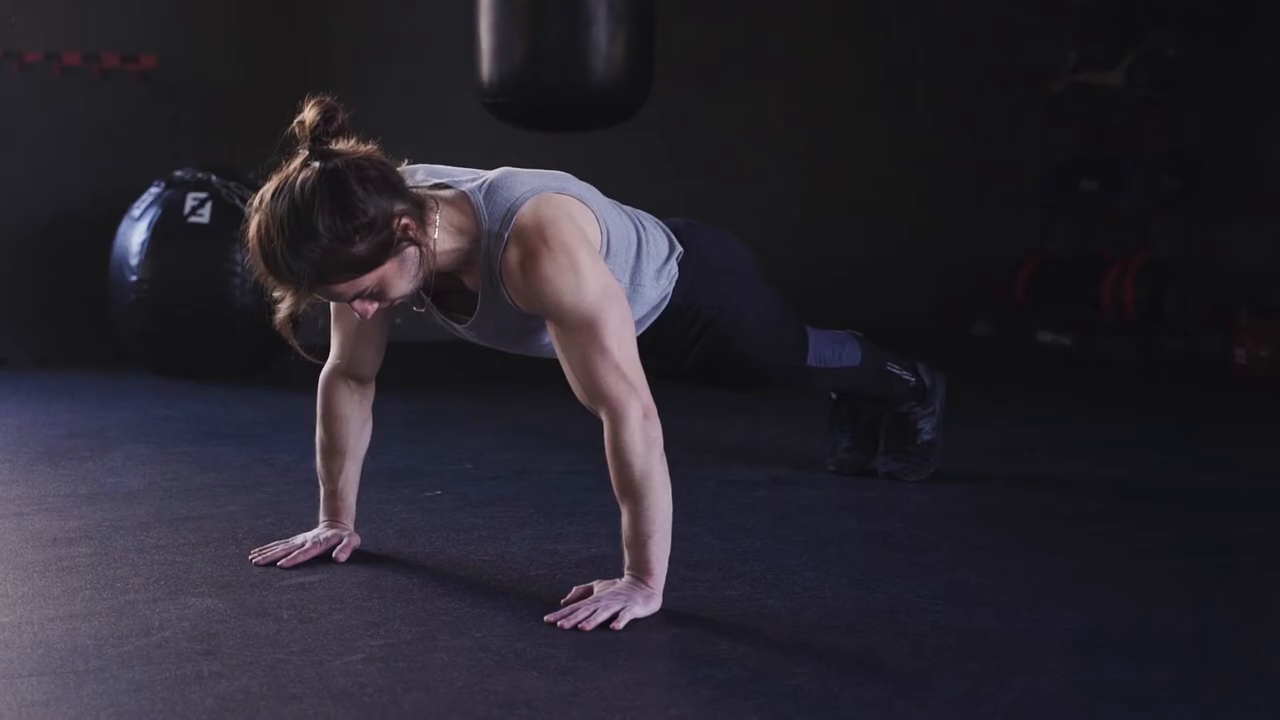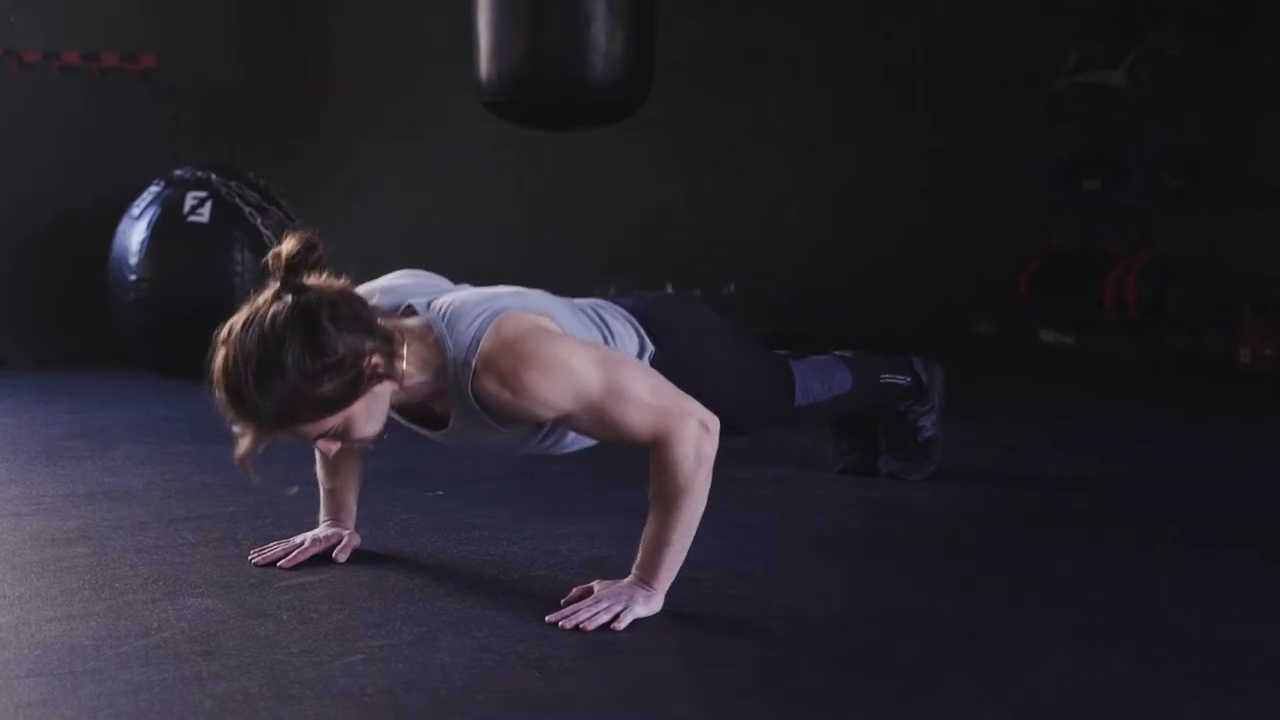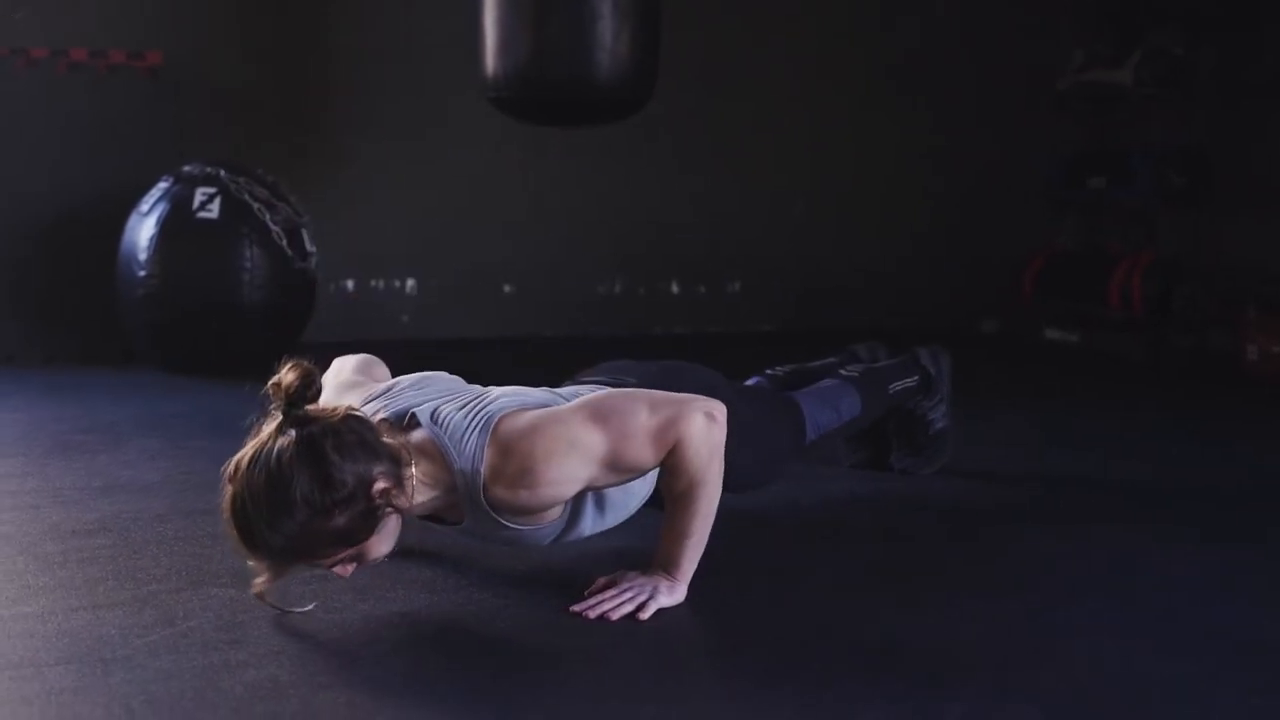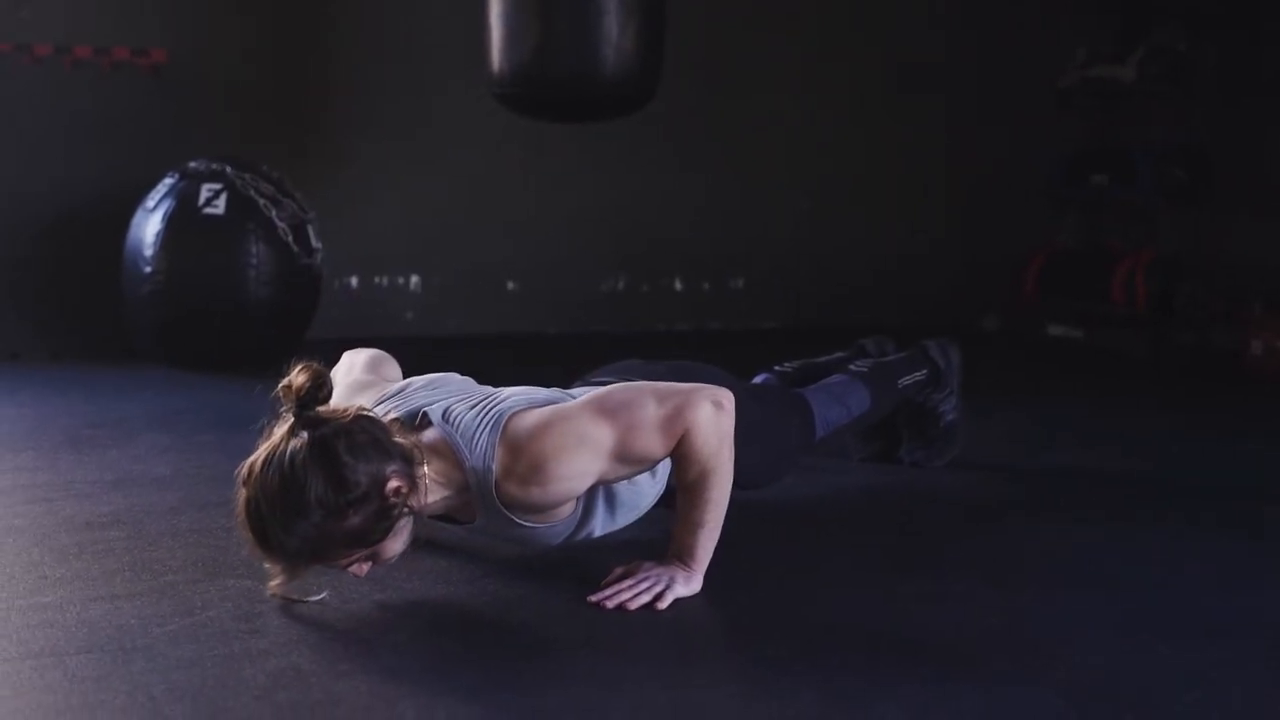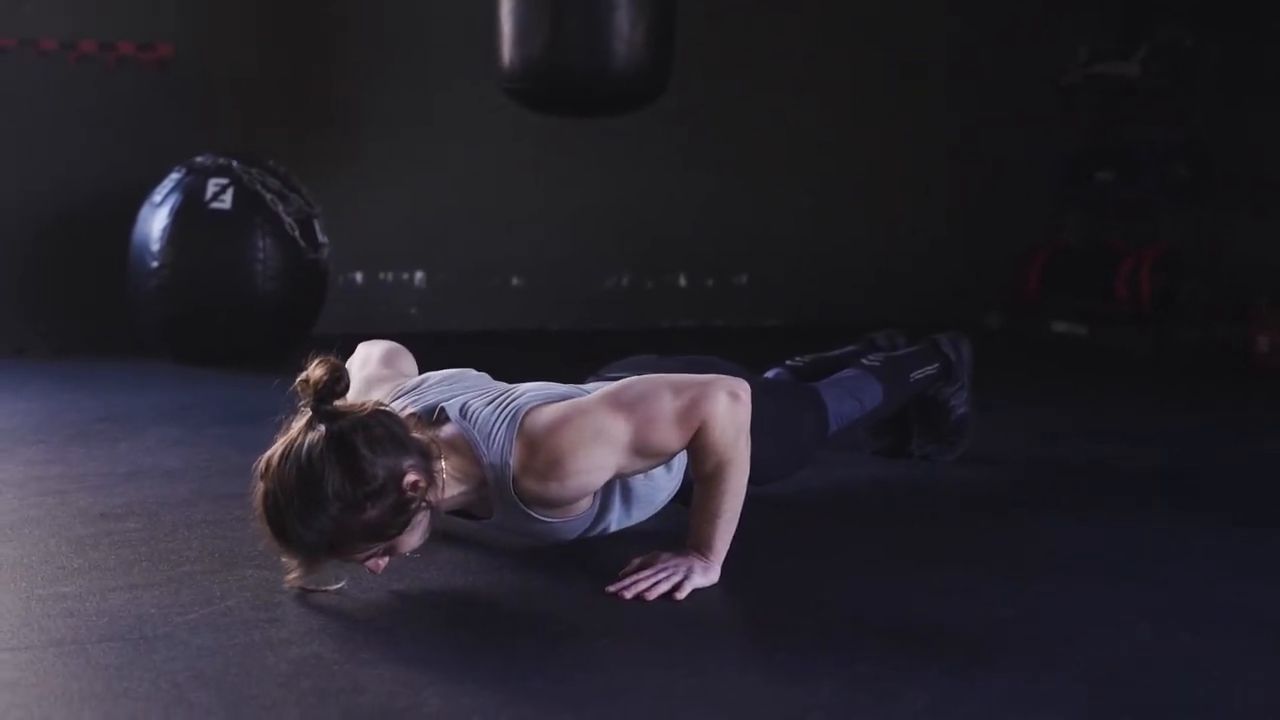
dt=1s
person 1, frame 1
left shoulder: (536, 244)
right shoulder: (375, 228)
left elbow: (629, 413)
right elbow: (348, 376)
left wrist: (646, 583)
right wrist: (336, 520)
left hip: (689, 283)
right hip: (625, 306)
left knee: (798, 358)
right knee: (791, 370)
left ankle: (909, 387)
right ankle: (858, 412)
person 1, frame 2
left shoulder: (506, 363)
right shoulder: (351, 328)
left elbow: (691, 431)
left wrist: (648, 586)
right wrist: (337, 518)
left hip: (663, 350)
right hip: (598, 341)
left knee: (784, 389)
right knee: (787, 392)
left ankle: (905, 385)
right ankle: (860, 399)
person 1, frame 3
left shoulder: (515, 469)
right shoulder: (350, 416)
left elbow: (699, 424)
left wrist: (672, 577)
right wrist: (349, 529)
left hip: (677, 416)
right hip: (602, 400)
left knee: (792, 421)
right knee: (772, 398)
left ankle: (912, 378)
right ankle: (850, 363)
person 1, frame 4
left shoulder: (529, 468)
right shoulder: (362, 419)
left elbow: (707, 410)
right elbow: (366, 358)
left wrist: (687, 567)
right wrist: (368, 522)
left hip: (690, 418)
right hip: (613, 402)
left knee: (805, 416)
right knee: (776, 392)
left ankle: (919, 372)
right ankle: (860, 359)
person 1, frame 5
left shoulder: (547, 463)
right shoulder: (378, 418)
left elbow: (724, 400)
right elbow: (381, 350)
left wrist: (706, 558)
right wrist: (405, 520)
left hip: (701, 416)
right hip: (624, 395)
left knee: (819, 411)
right knee: (790, 385)
left ankle: (932, 365)
right ankle: (871, 352)
